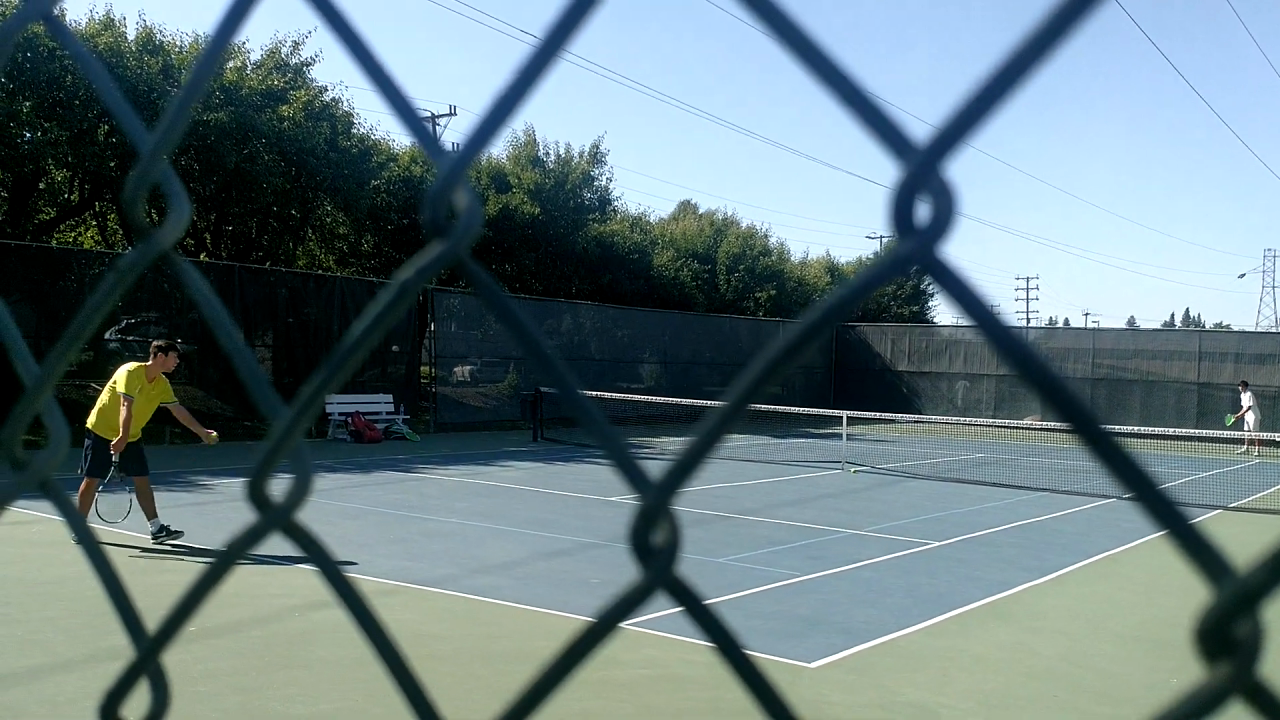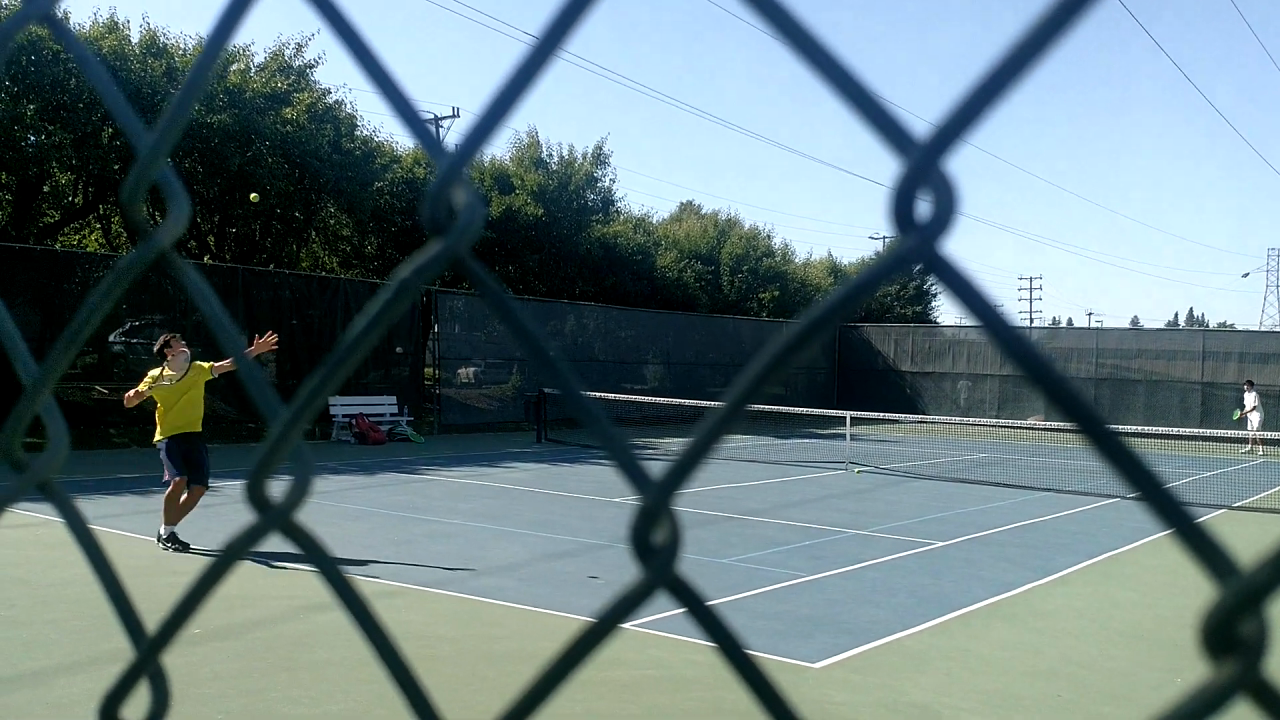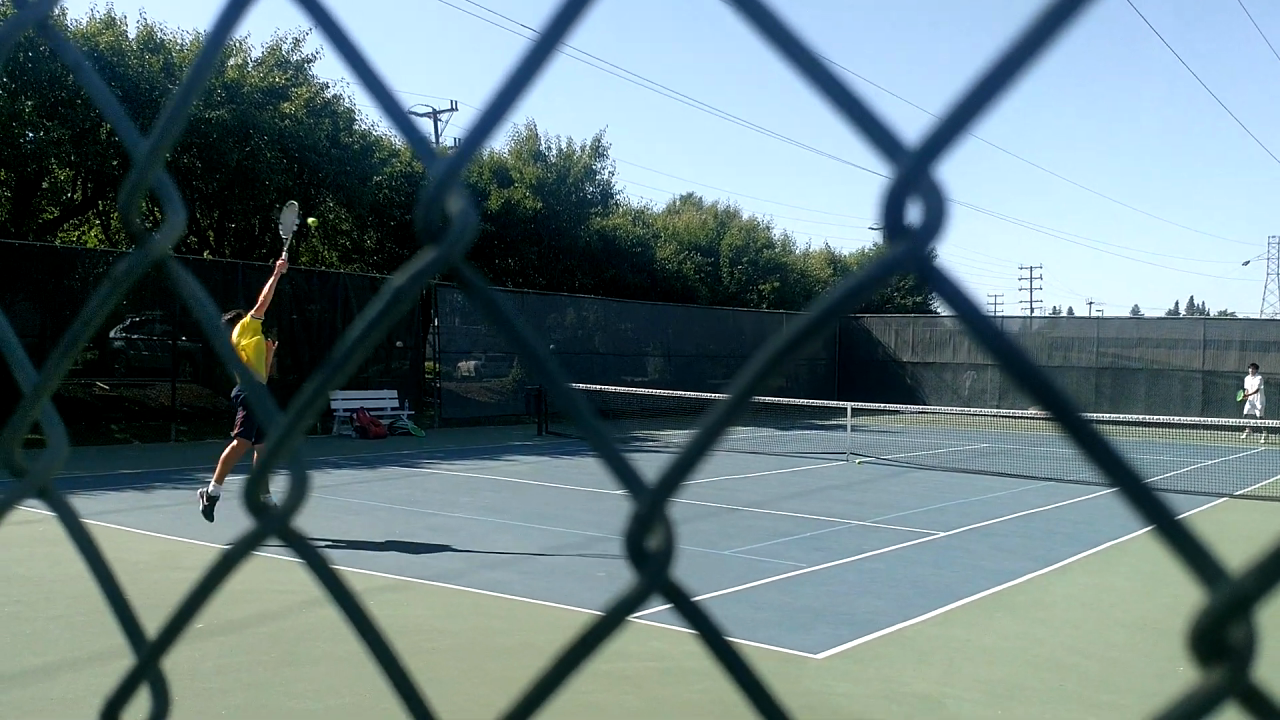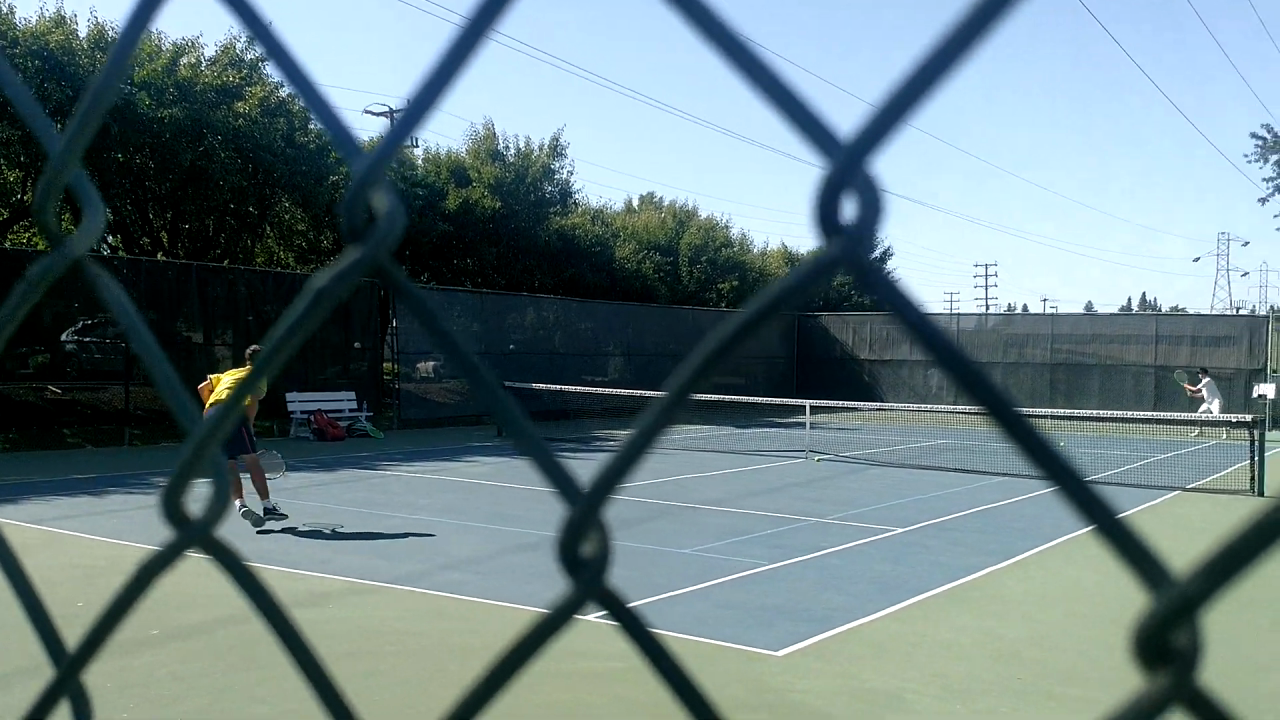
dt=0.5s
person 1, frame 1
left shoulder: (162, 383)
right shoulder: (130, 371)
left elbow: (179, 410)
right elbow: (126, 406)
left wrist: (203, 432)
right wrist: (123, 437)
left hip: (131, 438)
right hip: (101, 434)
left knee: (142, 480)
right knee: (92, 480)
left ankle: (157, 528)
person 1, frame 2
left shoulder: (199, 370)
right shoulder: (156, 376)
left elbow: (230, 364)
right elbow: (129, 402)
left wrist: (256, 350)
right wrist: (135, 395)
left hip: (193, 437)
right hip: (169, 438)
left knee: (198, 489)
right knee: (179, 482)
left ankle: (167, 531)
right ankle: (166, 531)
person 1, frame 3
left shoulder: (250, 338)
right shoulder: (245, 327)
right elbow: (263, 301)
left wrist: (269, 355)
right wrist: (276, 274)
left knee: (263, 448)
right knee: (243, 443)
left ankle: (263, 497)
right ankle: (213, 491)
person 1, frame 4
left shoulder: (229, 374)
left elbow: (202, 389)
right elbow: (253, 401)
right wrist: (249, 425)
left hip: (211, 415)
left knee: (230, 466)
right knee: (252, 461)
left ankle: (241, 506)
right ankle: (268, 507)
